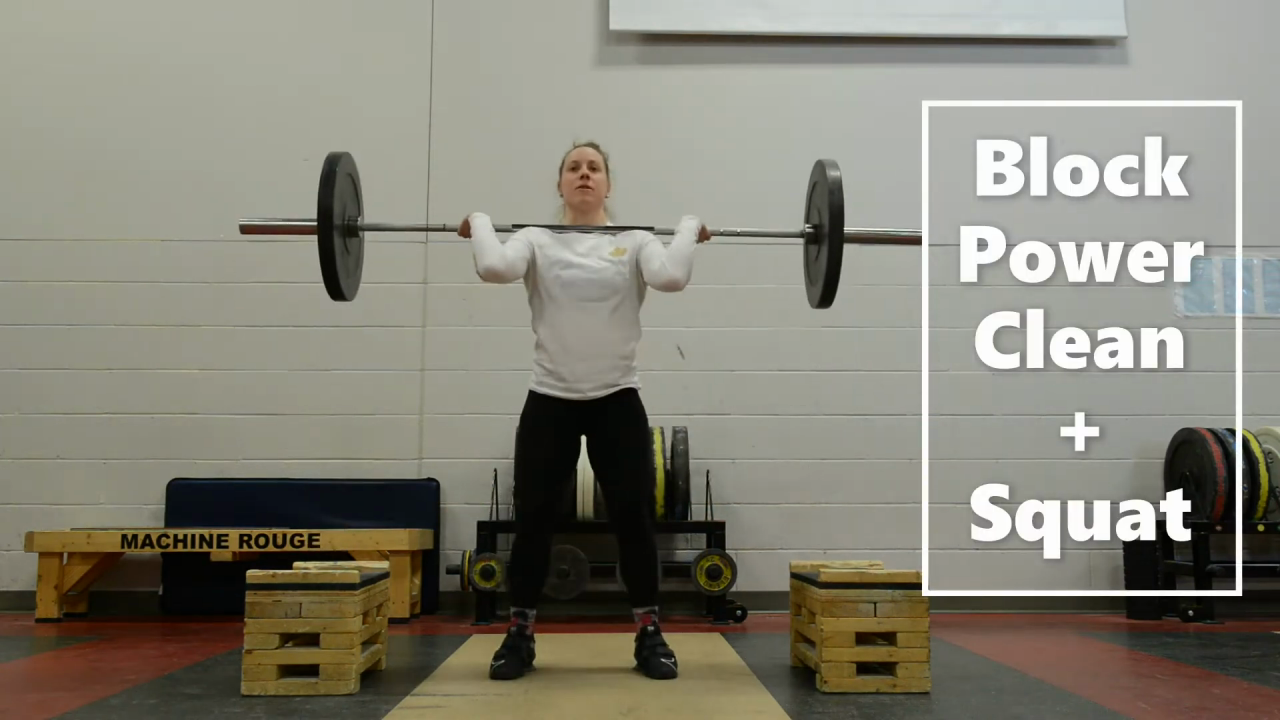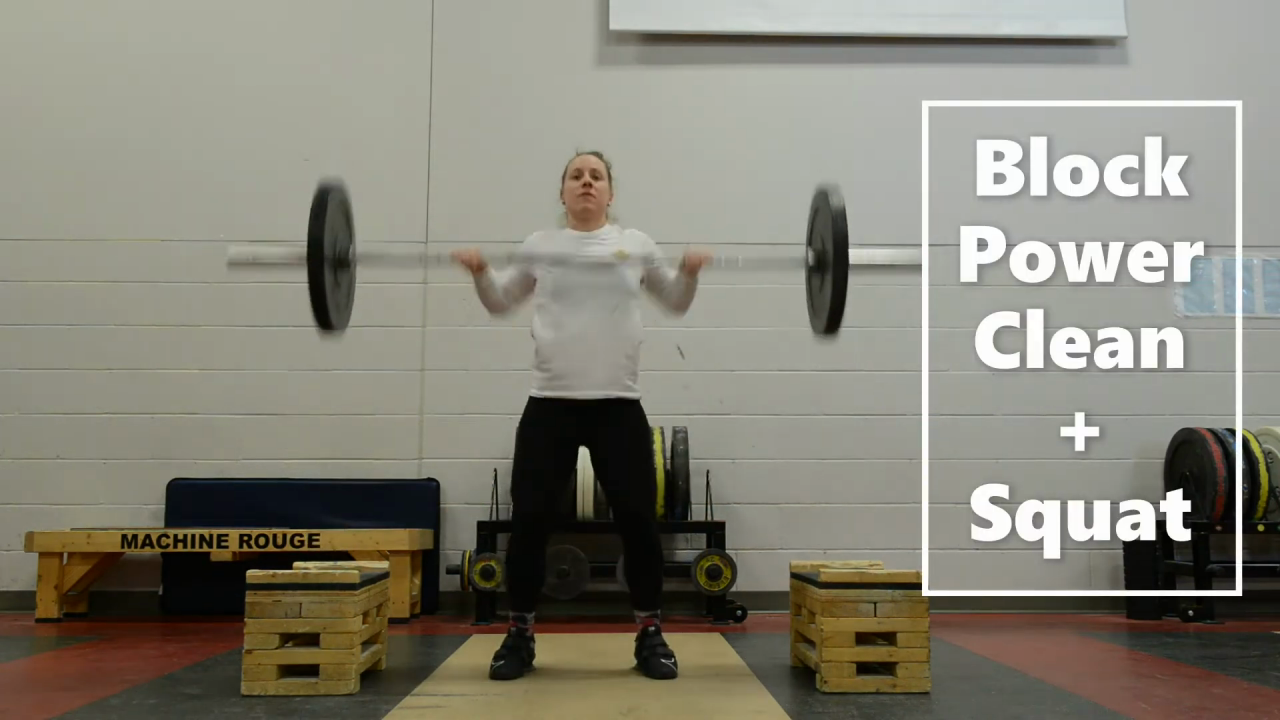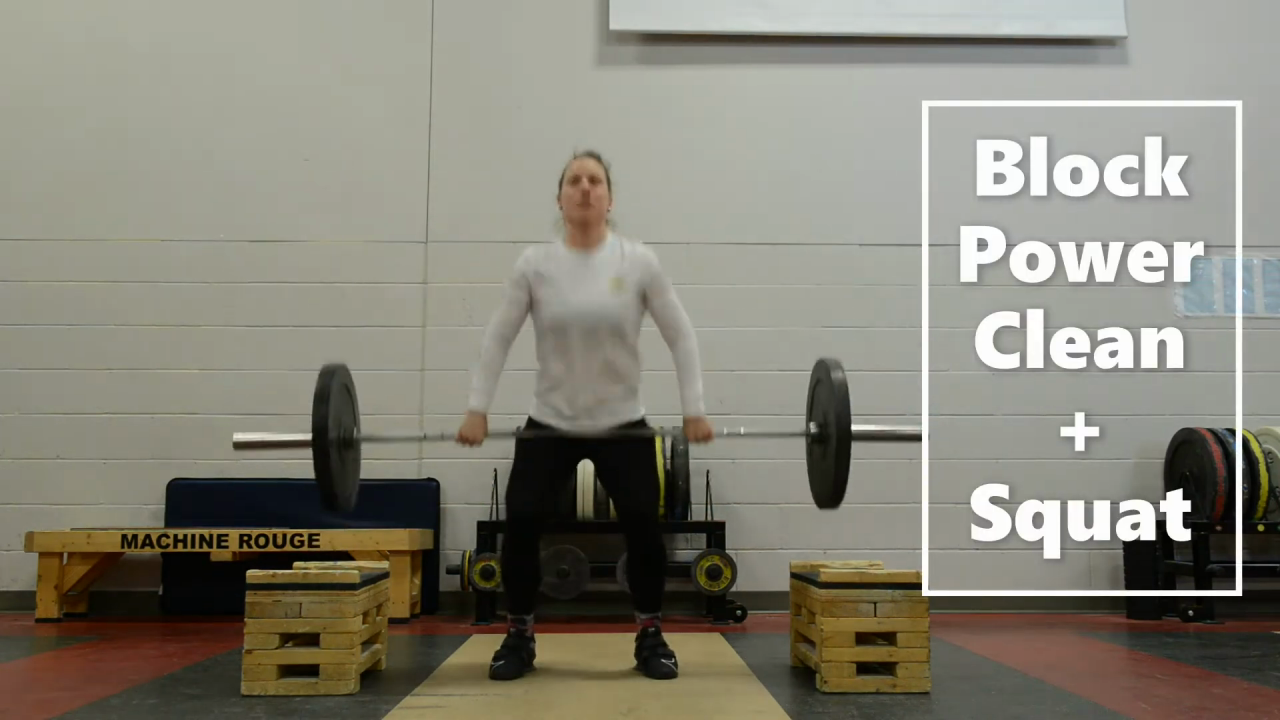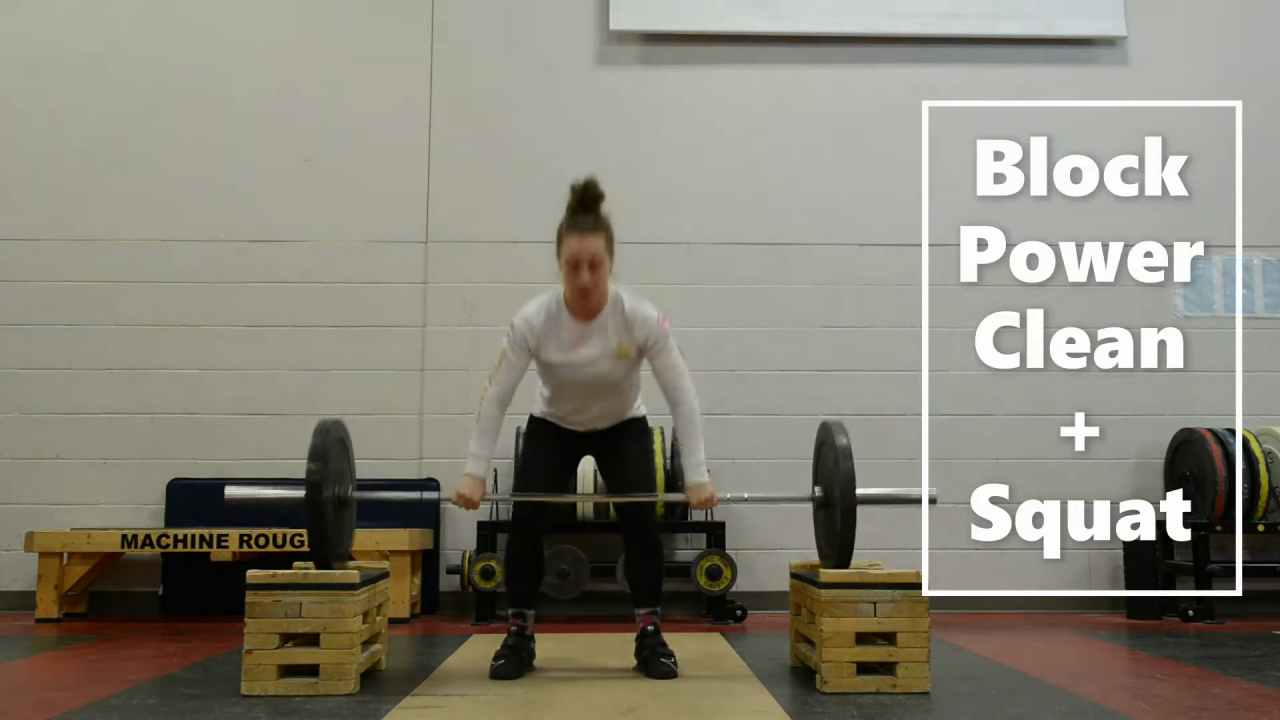
dt=0.3s
person 1, frame 1
left shoulder: (634, 241)
right shoulder: (536, 240)
left elbow: (672, 277)
right elbow: (494, 267)
left wrist: (688, 231)
right wrist: (481, 226)
left hip: (617, 401)
right hip: (549, 401)
left knee: (633, 518)
right knee: (533, 519)
left ankle: (649, 635)
right ankle: (519, 635)
person 1, frame 2
left shoulder: (637, 244)
right shoulder: (539, 245)
left elbow: (675, 300)
right elbow: (498, 300)
left wrist: (690, 271)
right wrist: (478, 269)
left hip: (618, 406)
right hip: (550, 405)
left knee: (639, 524)
right knee: (529, 524)
left ankle: (650, 636)
right ankle: (519, 636)
person 1, frame 3
left shoulder: (639, 262)
right shoulder: (535, 264)
left elbow: (682, 339)
right elbow: (497, 340)
left wrist: (693, 409)
right wrist: (477, 408)
left hip: (622, 425)
right hip: (550, 425)
left knee: (643, 526)
right knee: (522, 524)
left ankle: (650, 637)
right ankle: (518, 638)
person 1, frame 4
left shoulder: (641, 317)
right shoulder: (533, 319)
left elbow: (681, 395)
right elbow: (496, 396)
left wrist: (697, 473)
right wrist: (474, 471)
left hip: (624, 427)
right hip: (553, 427)
left knee: (641, 520)
right knee: (527, 520)
left ankle: (650, 635)
right ankle: (519, 636)
